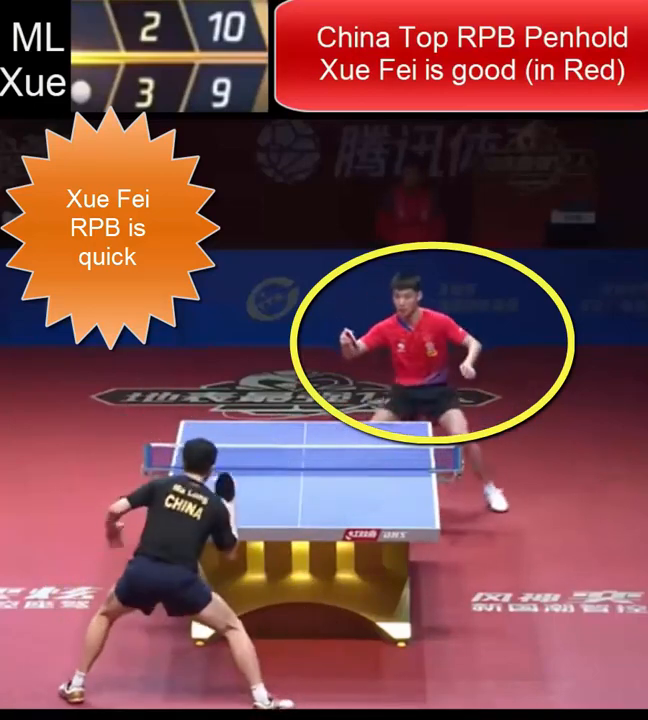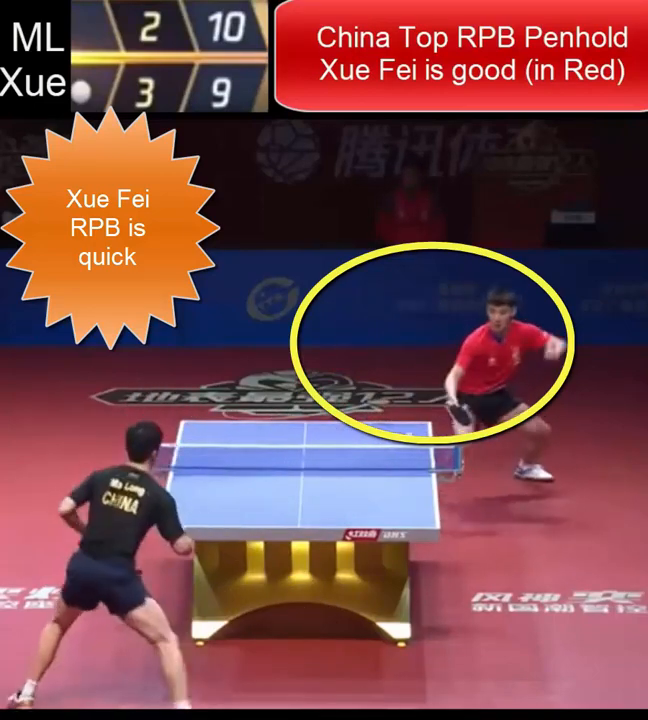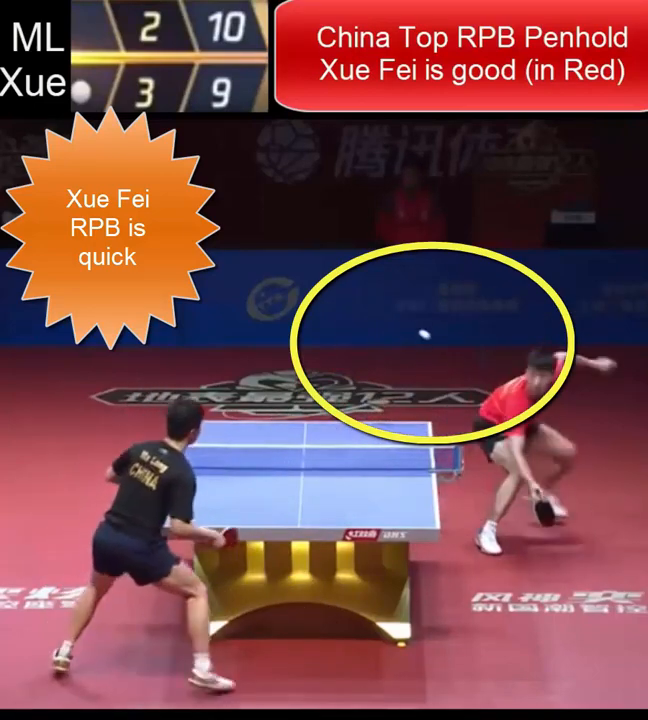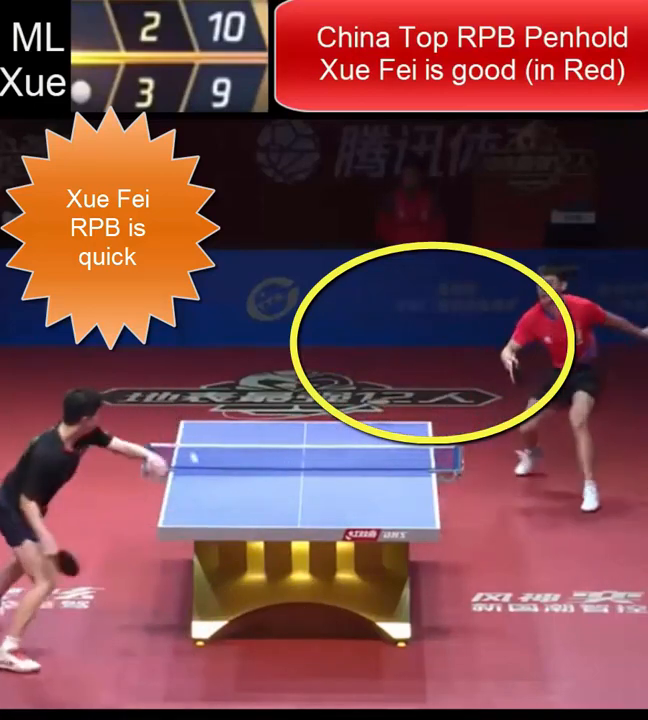
dt=0.7s
person 1, frame 1
left shoulder: (161, 485)
right shoulder: (216, 506)
left elbow: (116, 508)
right elbow: (231, 552)
left wrist: (111, 530)
right wrist: (230, 519)
left hip: (140, 571)
right hip: (181, 580)
left knee: (104, 615)
right knee: (233, 628)
left ankle: (76, 685)
right ankle: (262, 699)
person 1, frame 2
left shoulder: (100, 477)
right shoulder: (159, 496)
left elbow: (64, 510)
right elbow: (182, 547)
right wrist: (190, 543)
left hip: (81, 567)
right hip: (118, 577)
left knee: (57, 623)
right knee: (167, 641)
left ankle: (26, 695)
right ankle: (183, 708)
person 1, frame 3
left shoulder: (139, 449)
right shoulder: (182, 473)
left elbow: (110, 475)
right elbow: (180, 528)
right wrist: (211, 536)
left hip: (106, 536)
right hip: (140, 547)
left knee: (95, 589)
right knee: (197, 593)
left ankle: (64, 654)
right ankle: (202, 671)
person 1, frame 4
left shoulder: (83, 435)
right shoulder: (46, 454)
left elbow: (118, 444)
right elbow: (26, 501)
left wrist: (148, 454)
right wrist: (45, 536)
left knee: (26, 563)
right knee: (44, 582)
person 2, frame 1
left shoulder: (439, 321)
right shoulder: (386, 328)
left elbow: (473, 343)
right elbow: (353, 353)
left wrist: (468, 362)
right wrist: (346, 344)
left hip: (439, 390)
right hip: (404, 392)
left ankle: (490, 488)
person 2, frame 2
left shoulder: (523, 332)
right shoulder: (475, 341)
left elbow: (556, 343)
right elbow: (454, 376)
left wrist: (557, 348)
right wrist: (453, 399)
left hip: (499, 395)
right hip: (470, 398)
left knee: (541, 431)
left ankle: (527, 466)
person 2, frame 3
left shoulder: (554, 373)
right shoulder: (515, 401)
left elbow: (561, 358)
right elbow: (517, 448)
left wrist: (594, 363)
right wrist: (531, 482)
left hip: (523, 425)
right hip: (491, 426)
left knee: (568, 453)
right knee: (517, 475)
left ankle: (546, 495)
right ankle: (488, 531)
person 2, frame 4
left shoulder: (581, 307)
right shoulder: (531, 319)
left elbow: (610, 319)
right elbow: (509, 349)
right wrist: (508, 357)
left hip: (586, 371)
right hip: (558, 372)
left knee: (578, 423)
right knee: (526, 426)
left ankle: (591, 488)
right ankle: (532, 453)
